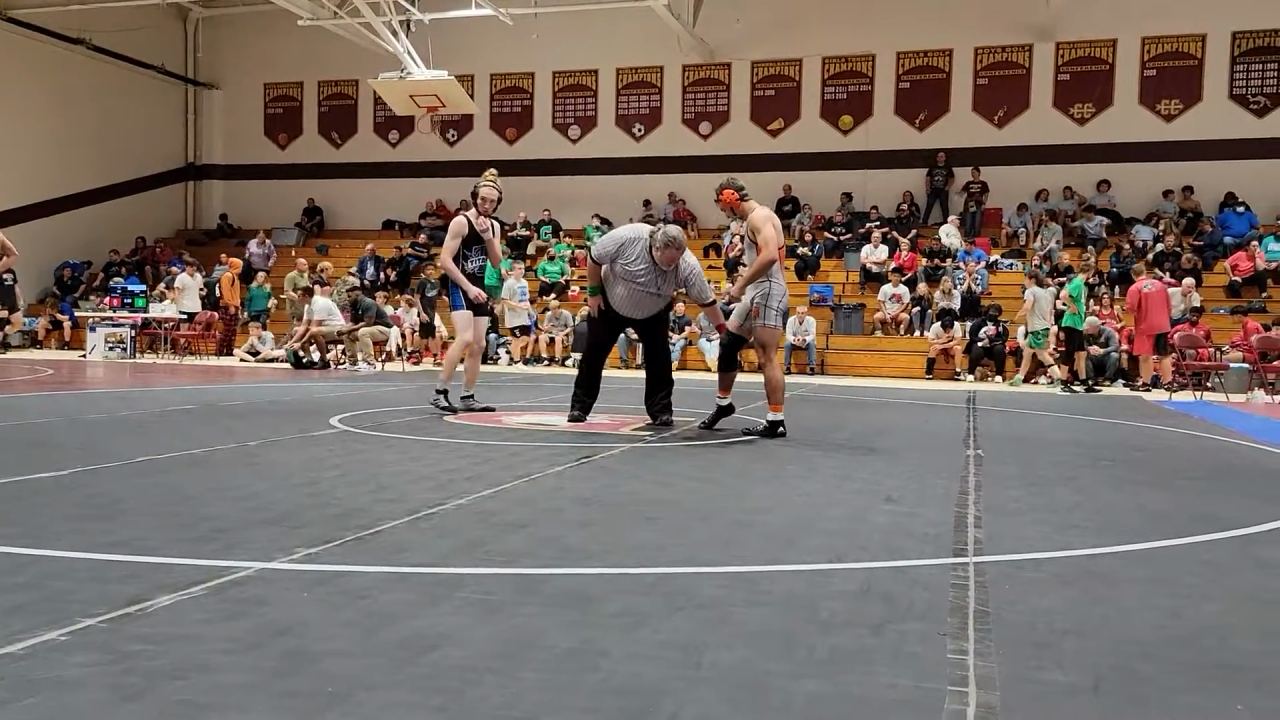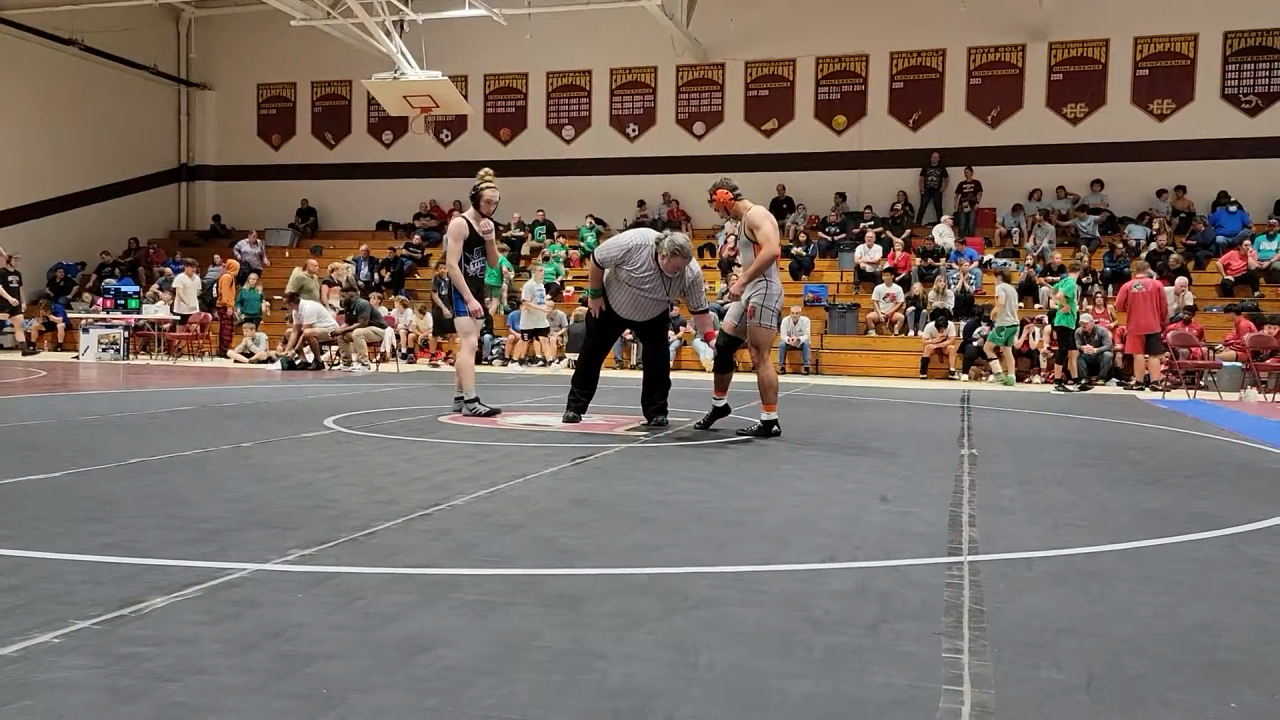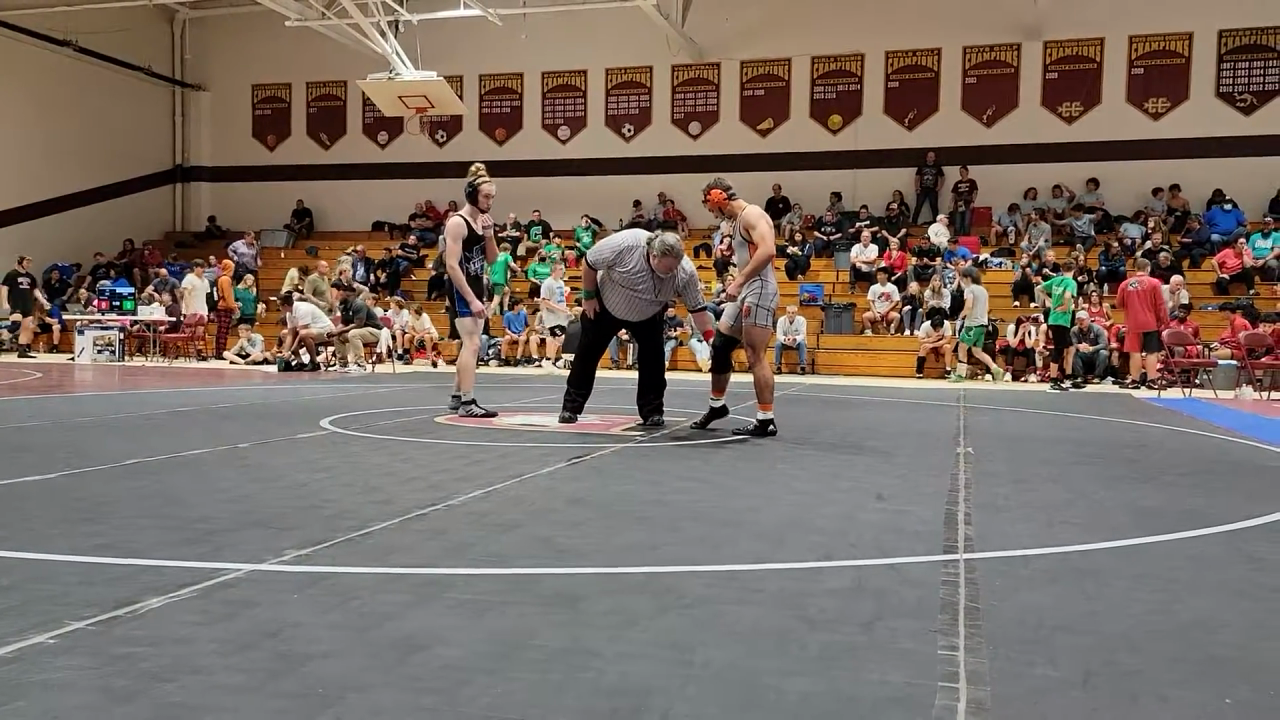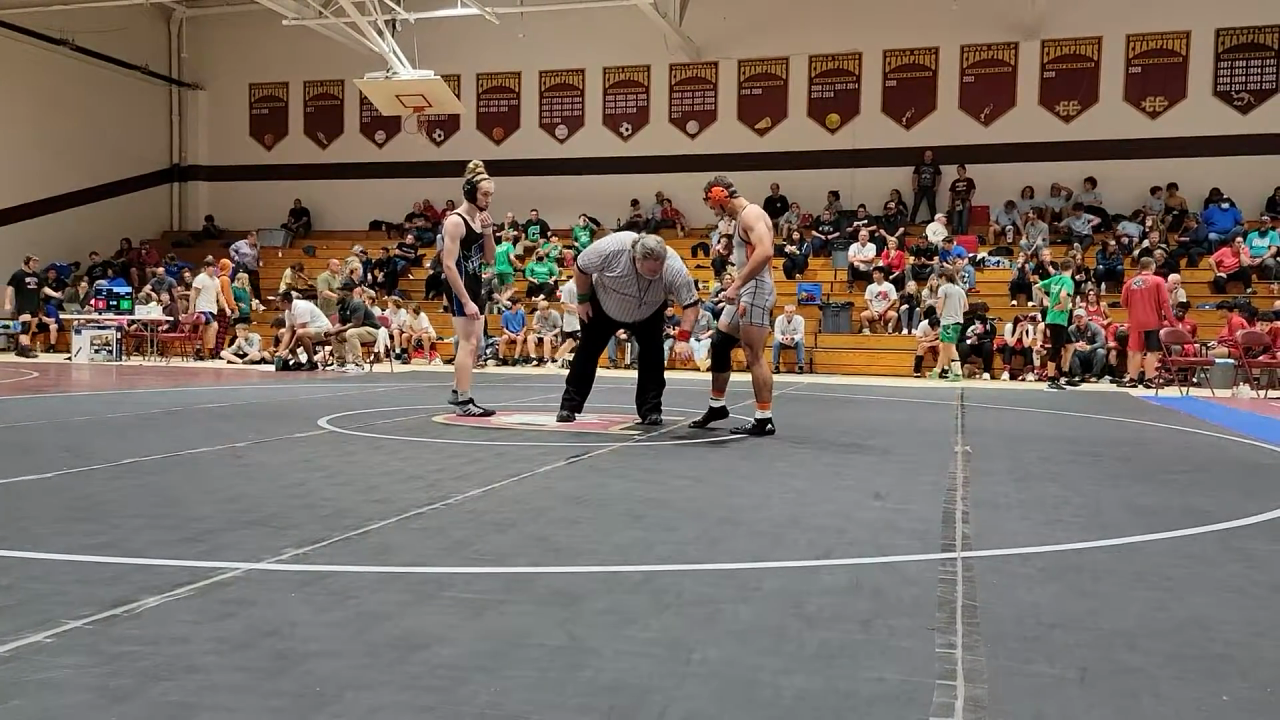
dt=0.3s
person 1, frame 1
left shoulder: (759, 216)
right shoulder: (754, 219)
left elbow: (770, 256)
left wrist: (740, 283)
left hip: (768, 291)
right hip: (757, 292)
left knee: (766, 358)
right knee: (727, 344)
left ankle: (776, 422)
right ankle: (723, 404)
person 1, frame 2
left shoulder: (756, 215)
right shoulder: (744, 220)
left elbow: (771, 251)
left wrist: (741, 281)
left hip: (764, 291)
right hip: (748, 292)
left knee: (759, 358)
right knee: (723, 346)
left ankle: (769, 421)
right ankle: (719, 405)
person 1, frame 3
left shoulder: (751, 214)
right shoulder: (737, 221)
left elbow: (768, 250)
left wrist: (738, 281)
left hip: (759, 290)
right hip: (744, 292)
left knee: (755, 357)
right knee: (720, 346)
left ankle: (766, 421)
right ankle: (716, 405)
person 1, frame 4
left shoulder: (752, 214)
right shoulder: (741, 217)
left elbow: (764, 252)
left wrist: (736, 284)
left hip: (756, 290)
right hip: (745, 291)
left knee: (753, 356)
right knee: (719, 345)
left ankle: (764, 420)
right ankle: (717, 406)
person 2, frame 1
left shoulder: (493, 226)
right shoulder: (460, 222)
left elbow: (497, 262)
right elbow: (445, 261)
left wrist: (488, 237)
right wrist: (468, 287)
left hip: (479, 289)
right hip: (460, 287)
left knee: (478, 345)
right knee: (465, 339)
left ankle: (467, 397)
right ankle: (440, 391)
person 2, frame 2
left shoulder: (488, 225)
right shoulder: (459, 224)
left elbow: (494, 263)
right elbow: (451, 265)
left wrist: (489, 239)
right wrist: (469, 298)
left hip: (477, 289)
right hip: (460, 291)
left knee: (468, 346)
right knee: (469, 344)
left ankle: (460, 398)
right ankle: (470, 402)
person 2, frame 3
left shoulder: (484, 222)
right shoulder: (457, 223)
left elbow: (492, 260)
right elbow: (452, 266)
left wrist: (489, 235)
right wrist: (471, 299)
left hip: (476, 287)
right hip: (462, 290)
left knee: (469, 345)
right knee: (472, 344)
left ankle: (457, 396)
right ankle: (467, 403)
person 2, frame 4
left shoulder: (481, 219)
right shoulder: (455, 221)
left elbow: (489, 259)
right elbow: (448, 265)
left wrist: (489, 233)
right wrist: (466, 301)
left hip: (475, 285)
right hip: (460, 288)
left knee: (475, 344)
right knee: (468, 343)
left ankle: (458, 391)
right ankle: (464, 403)
person 3, frame 1
left shoulder: (688, 264)
right shoulder: (627, 238)
left elbow: (706, 299)
right elbow: (594, 259)
left wrist: (722, 329)
right wrist: (594, 292)
right hip: (609, 306)
left knee: (659, 357)
right knee: (594, 353)
left ankle: (661, 411)
right ankle: (579, 407)
person 3, frame 2
left shoulder: (691, 273)
right shoulder: (633, 243)
left elbow: (699, 310)
right elbow: (596, 261)
left wrist: (711, 339)
right wrist: (594, 295)
right hip: (609, 306)
left knee: (658, 358)
right knee: (592, 354)
left ankle: (656, 412)
right ankle: (575, 407)
person 3, frame 3
left shoulder: (685, 271)
right shoulder: (625, 243)
left elbow: (697, 307)
right elbow: (590, 263)
left wrist: (710, 337)
right wrist: (588, 296)
right hip: (604, 306)
left knee: (653, 358)
right knee: (588, 353)
left ankle: (652, 412)
right ankle: (571, 407)
person 3, frame 4
left shoulder: (674, 267)
right shoulder: (610, 248)
left elbow: (691, 304)
right elbow: (581, 268)
left wrist: (683, 339)
right wrist: (582, 300)
right hip: (602, 307)
left knee: (652, 355)
right knee: (586, 353)
left ankle: (650, 411)
right ankle: (569, 406)
